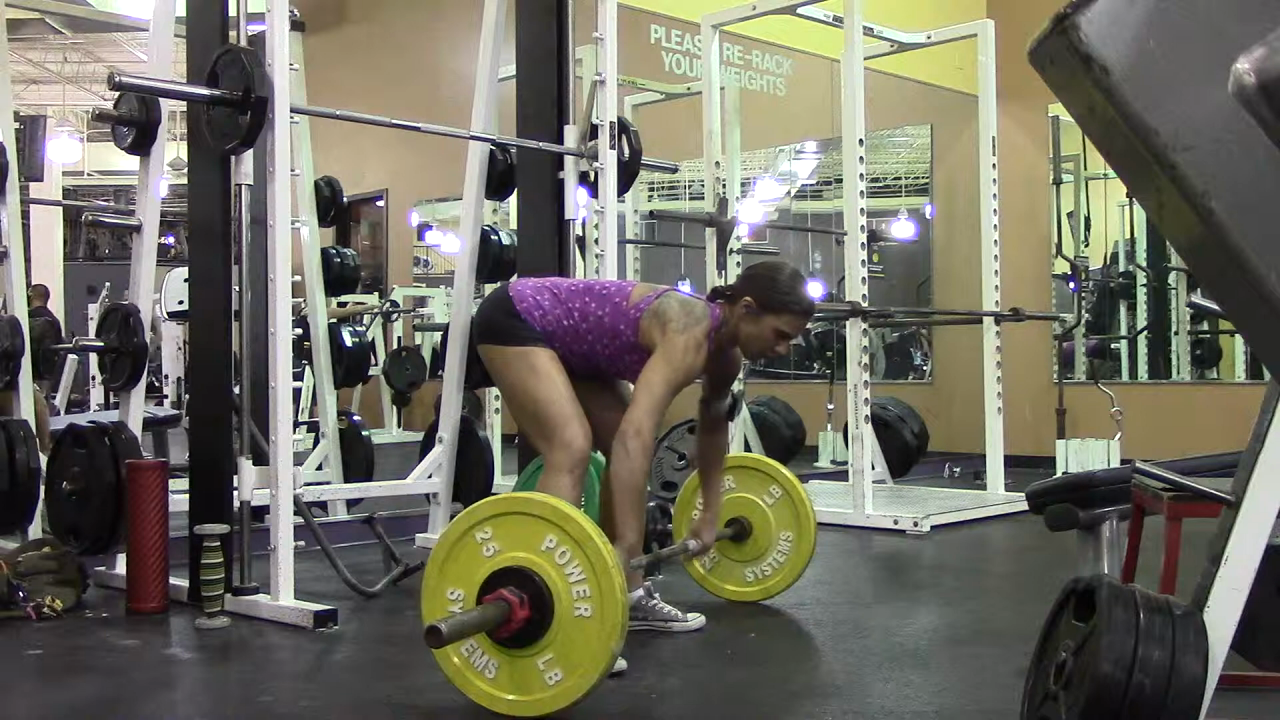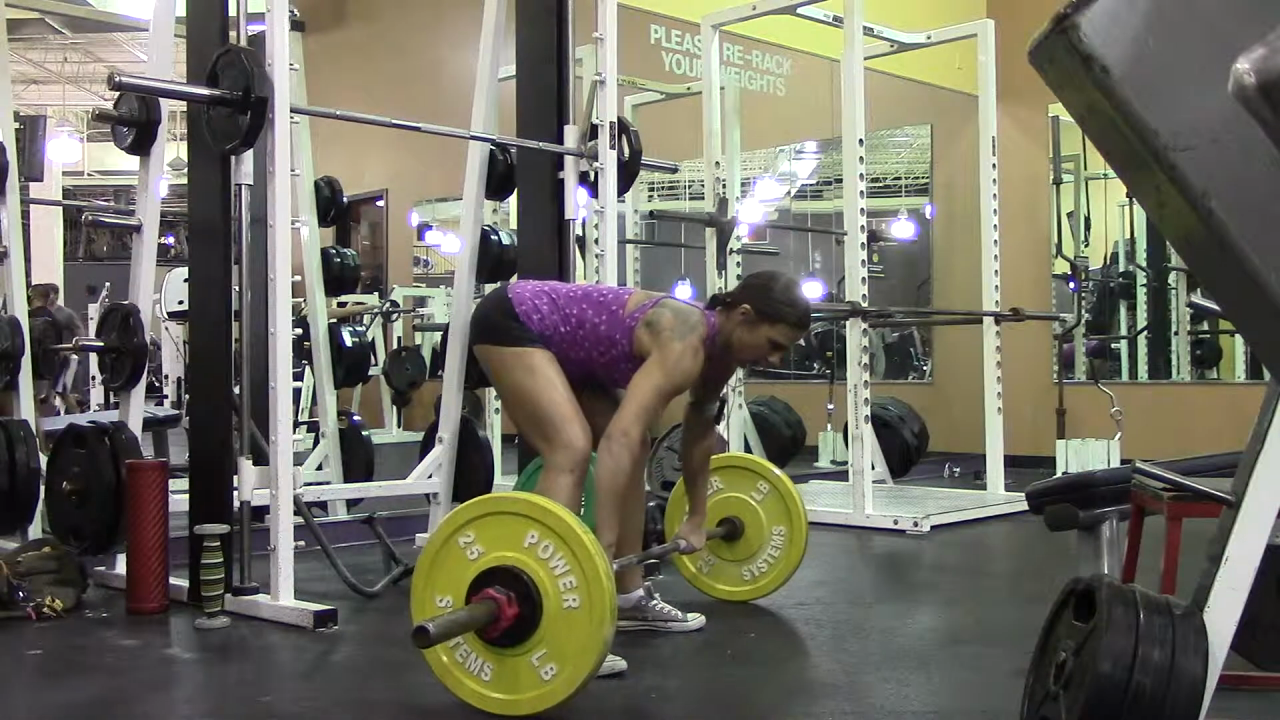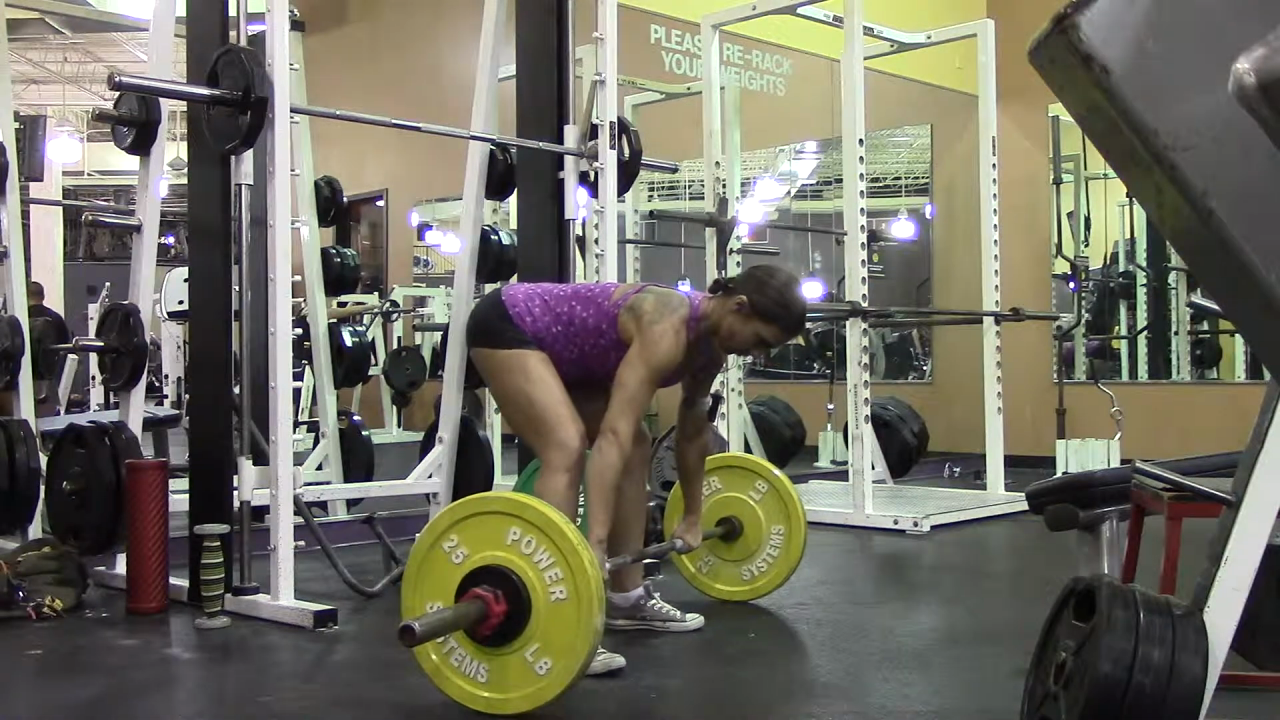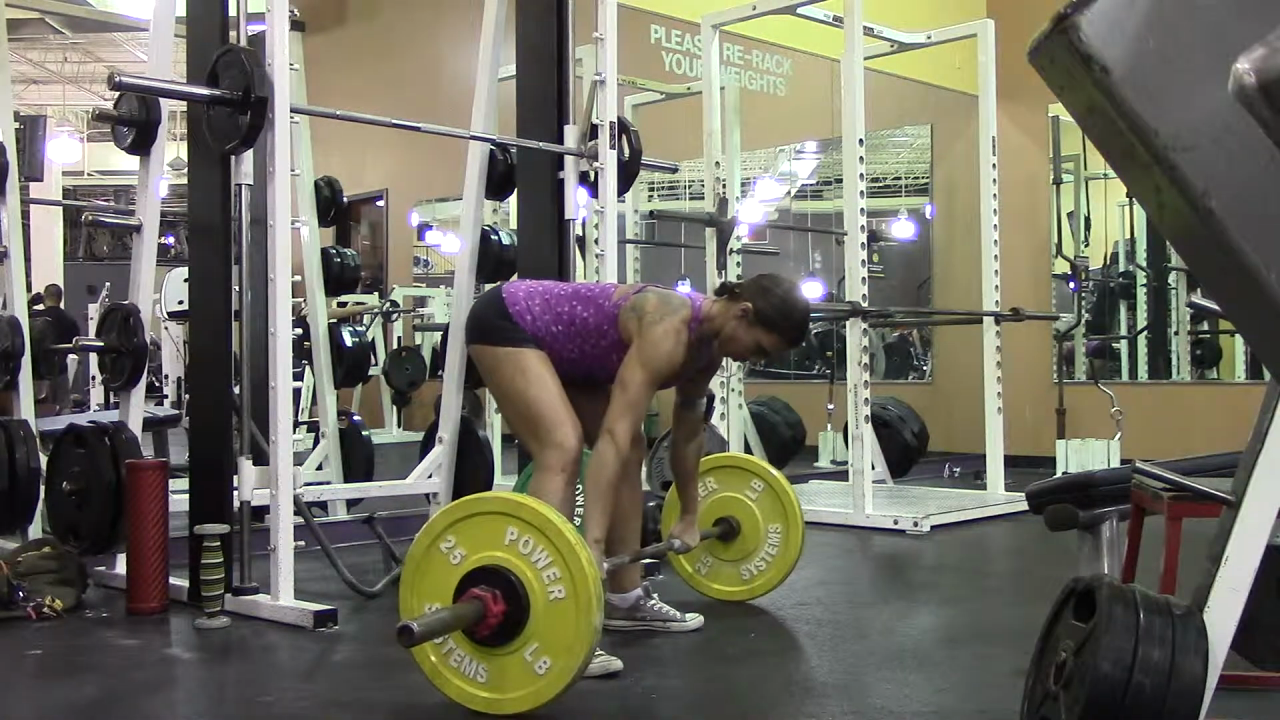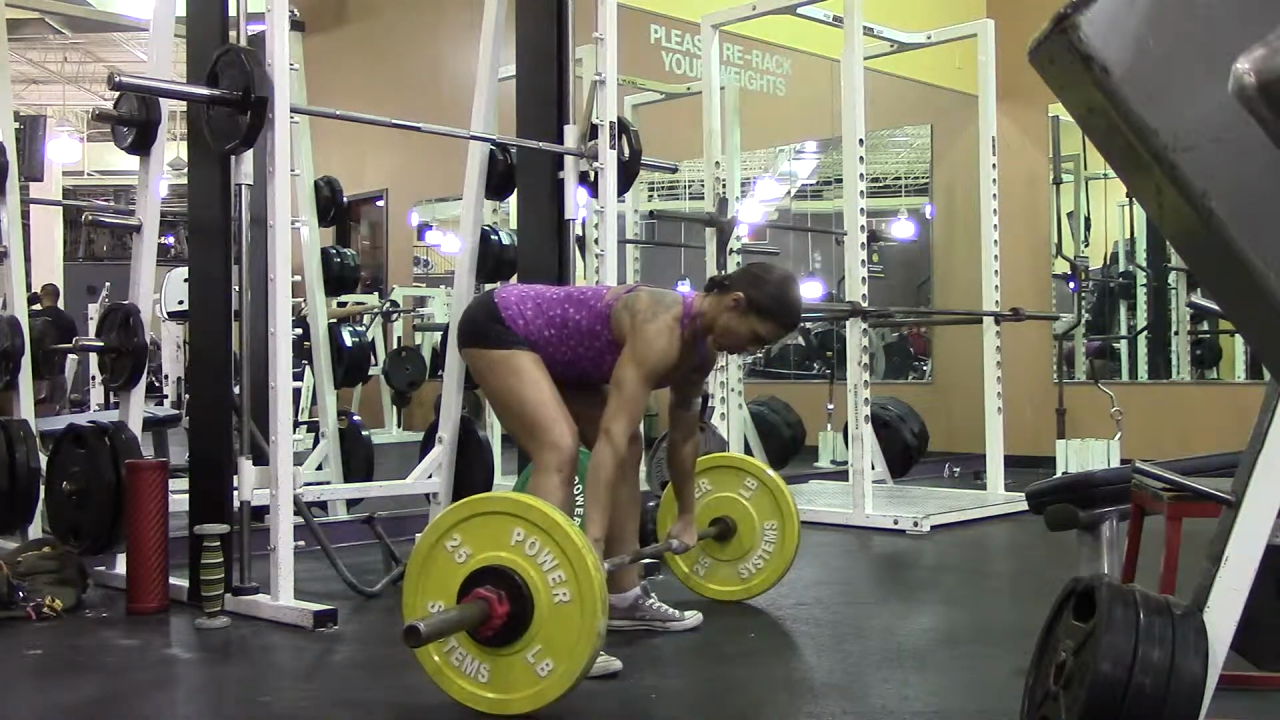
dt=1s
person 1, frame 1
left shoulder: (726, 352)
right shoulder: (690, 334)
left elbow: (713, 426)
right elbow: (635, 434)
left wrist: (710, 515)
right wrist: (626, 545)
left hip: (565, 341)
right hip: (515, 320)
left knee: (627, 451)
right knee: (572, 450)
left ankle: (630, 599)
person 1, frame 2
left shoulder: (721, 354)
right shoulder: (686, 342)
left elbow: (700, 431)
right elbow: (619, 440)
left wrist: (697, 518)
right wrist: (603, 549)
left hip: (558, 341)
right hip: (512, 321)
left knee: (634, 449)
right knee: (572, 451)
left ankle: (628, 598)
person 1, frame 3
left shoulder: (710, 342)
right shoulder: (668, 328)
left elbow: (693, 431)
right elbow: (614, 437)
left wrist: (692, 517)
right wrist: (595, 545)
left hip: (559, 346)
right hip: (508, 325)
left knee: (637, 448)
right knee: (568, 450)
left ankle: (627, 597)
person 1, frame 4
left shoulder: (707, 343)
right shoulder: (669, 328)
left elbow: (688, 433)
right elbow: (613, 436)
left wrist: (689, 517)
right wrist: (593, 544)
left hip: (558, 342)
right hip: (507, 322)
left knee: (632, 449)
right knee: (562, 450)
left ankle: (625, 600)
person 1, frame 5
left shoulder: (702, 345)
right shoulder: (661, 327)
left elbow: (684, 435)
right elbow: (612, 437)
left wrist: (686, 516)
right wrist: (593, 543)
left hip: (550, 346)
right hip: (498, 325)
left knee: (630, 449)
right knee: (560, 450)
left ankle: (625, 599)
